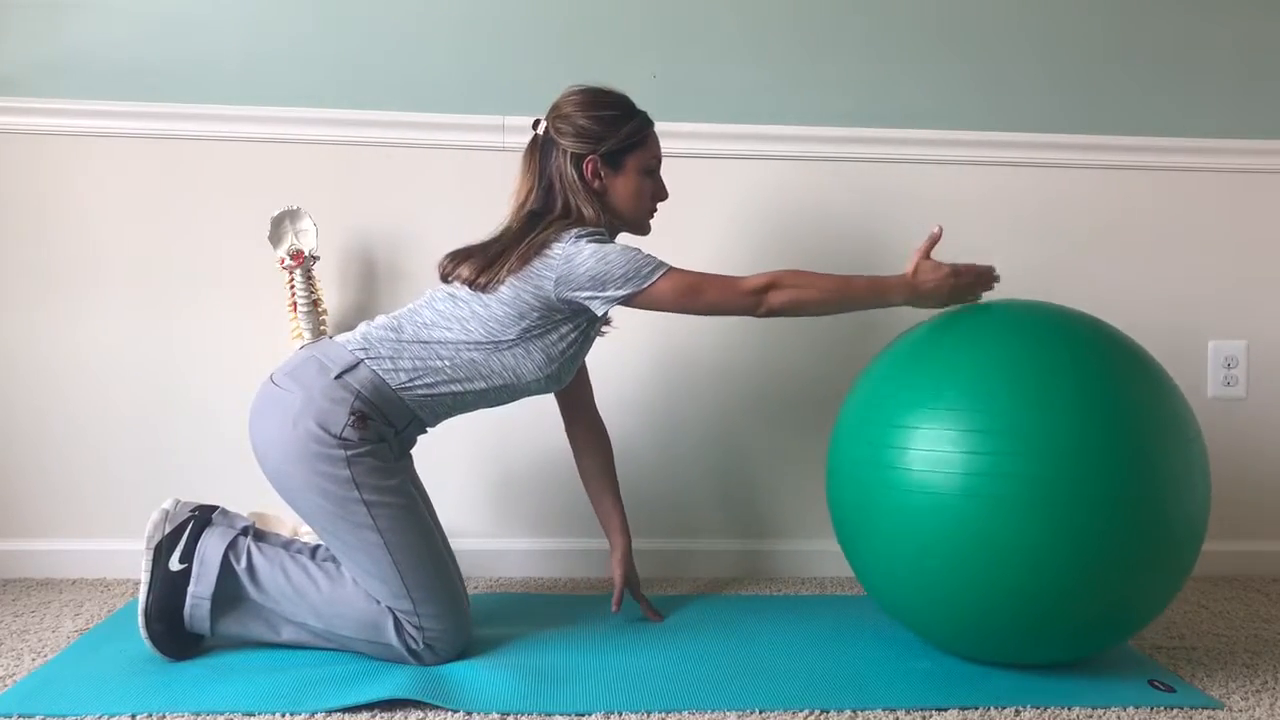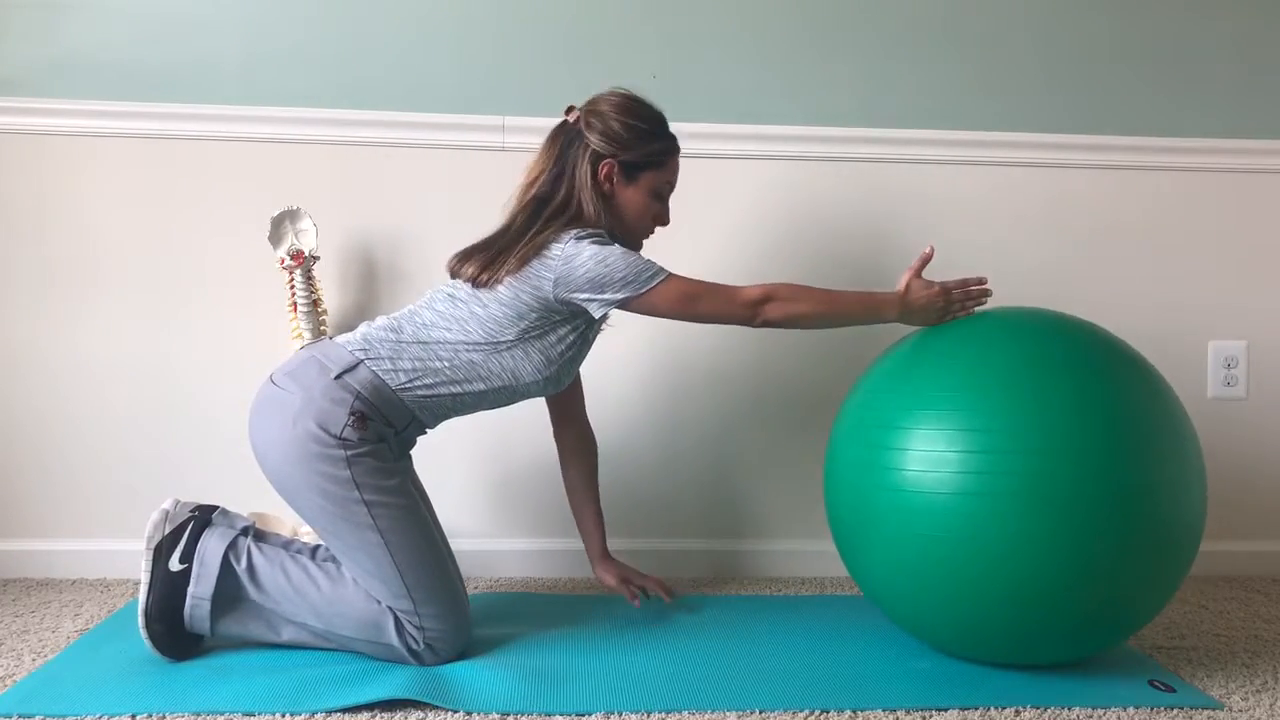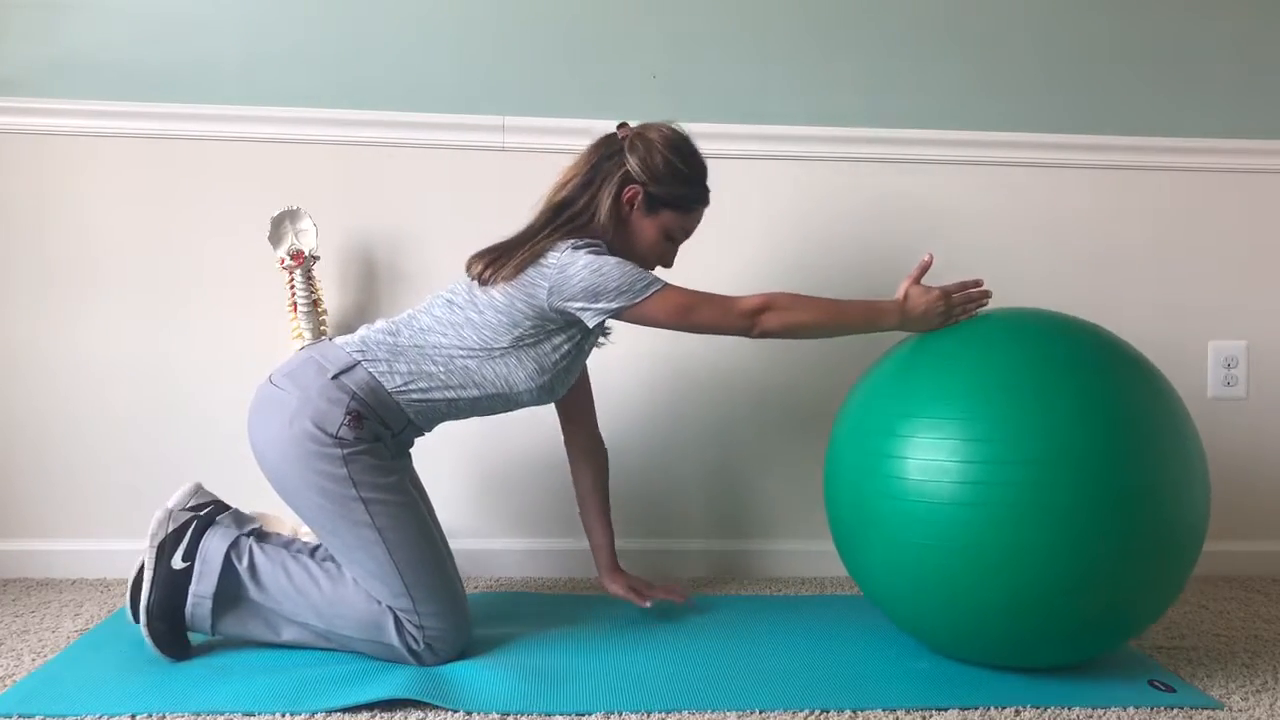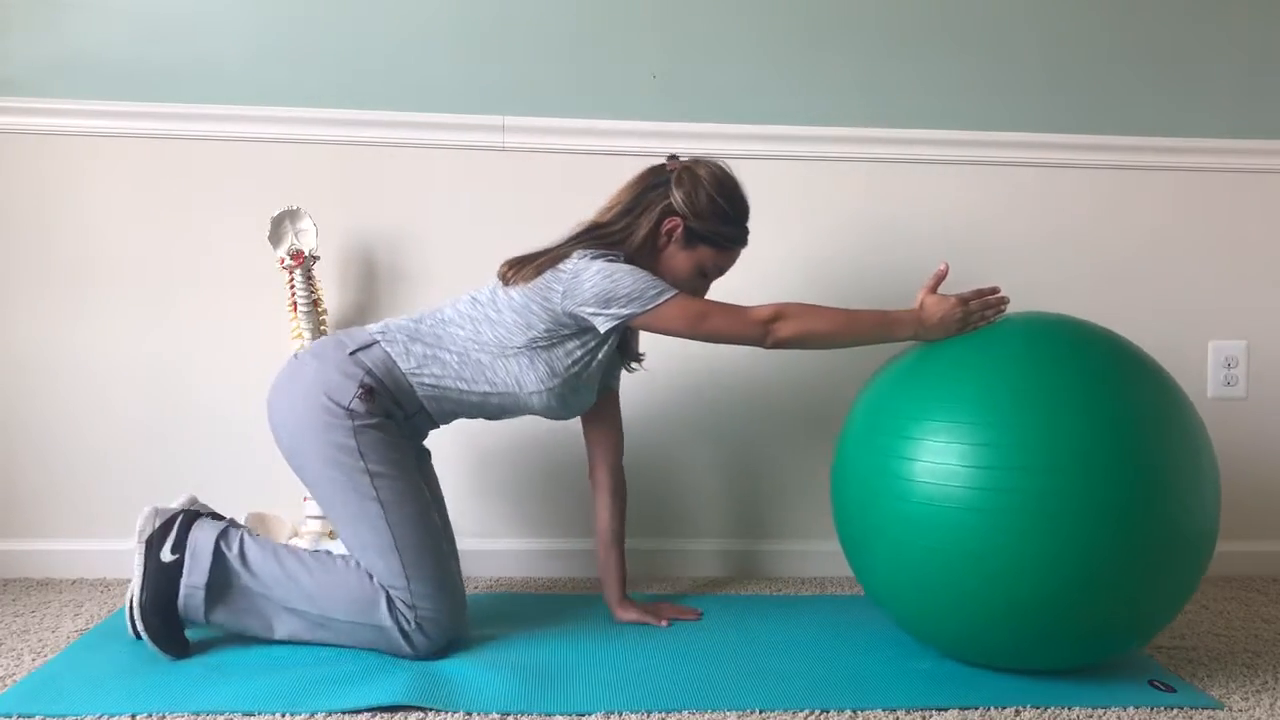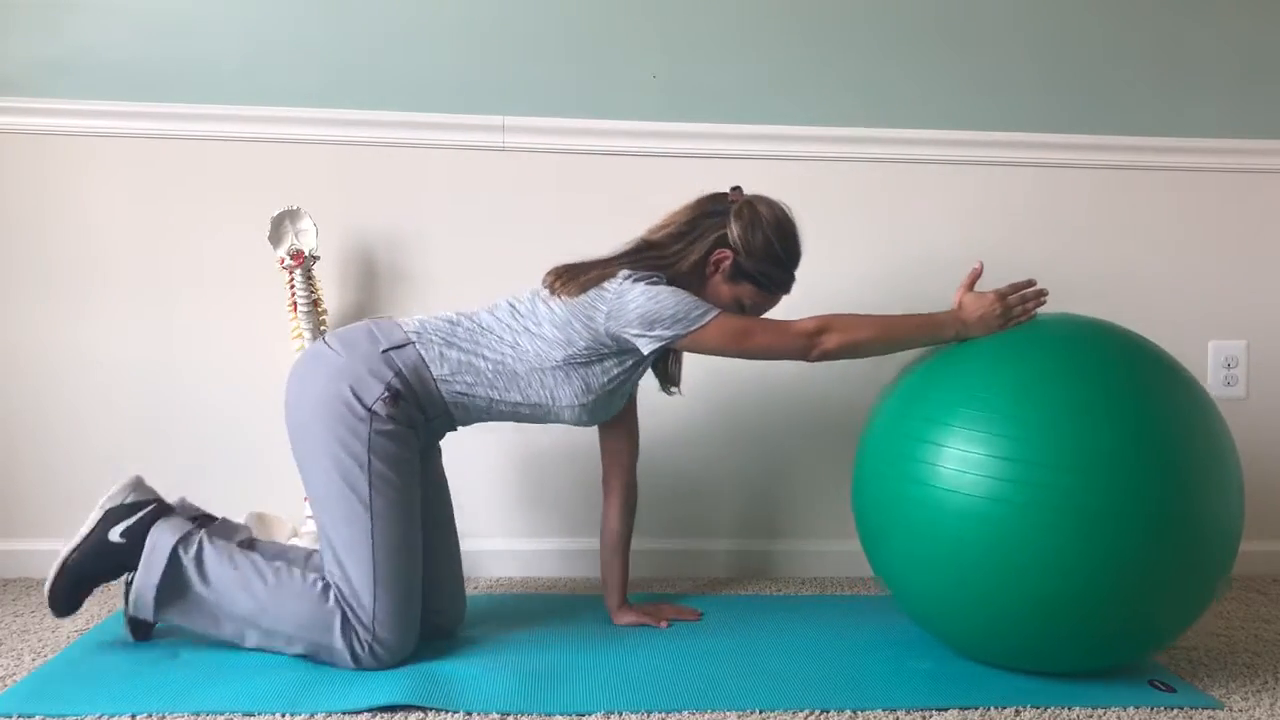
dt=0.4s
person 1, frame 1
left shoulder: (559, 261)
right shoulder: (586, 260)
left elbow: (582, 421)
right elbow: (760, 295)
left wrist: (622, 550)
right wrist: (910, 289)
left hip: (328, 409)
right hip: (324, 419)
left knee: (412, 590)
right knee: (436, 631)
left ankle: (215, 544)
right ankle: (207, 573)
person 1, frame 2
left shoulder: (559, 258)
right shoulder: (585, 261)
left elbow: (570, 423)
right elbow: (756, 307)
left wrist: (600, 558)
right wrist: (900, 307)
left hip: (325, 407)
right hip: (325, 419)
left knee: (404, 587)
right knee: (435, 631)
left ankle: (213, 544)
right ankle: (205, 574)
person 1, frame 3
left shoulder: (569, 277)
right shoulder: (584, 270)
left elbow: (582, 434)
right elbow: (753, 316)
left wrist: (610, 568)
right wrist: (900, 314)
left hip: (334, 414)
right hip: (318, 420)
left knee: (401, 590)
right knee: (433, 633)
left ankle: (214, 540)
right ankle: (203, 570)
person 1, frame 4
left shoulder: (607, 319)
right shoulder: (602, 280)
left elbow: (606, 463)
right elbow: (770, 327)
left wrist: (619, 595)
right wrist: (918, 321)
left hip: (379, 409)
right hip: (334, 393)
left knee: (433, 609)
right knee: (421, 625)
left ankle: (206, 564)
right ankle: (196, 557)
person 1, frame 5
left shoulder: (632, 310)
right shoulder: (645, 302)
left elbow: (619, 468)
right elbow: (812, 339)
left wrist: (619, 600)
right wrist: (959, 323)
left hip: (383, 398)
right hip: (355, 388)
left knee: (435, 611)
right knee: (376, 636)
left ankle: (201, 546)
right ankle: (149, 545)
